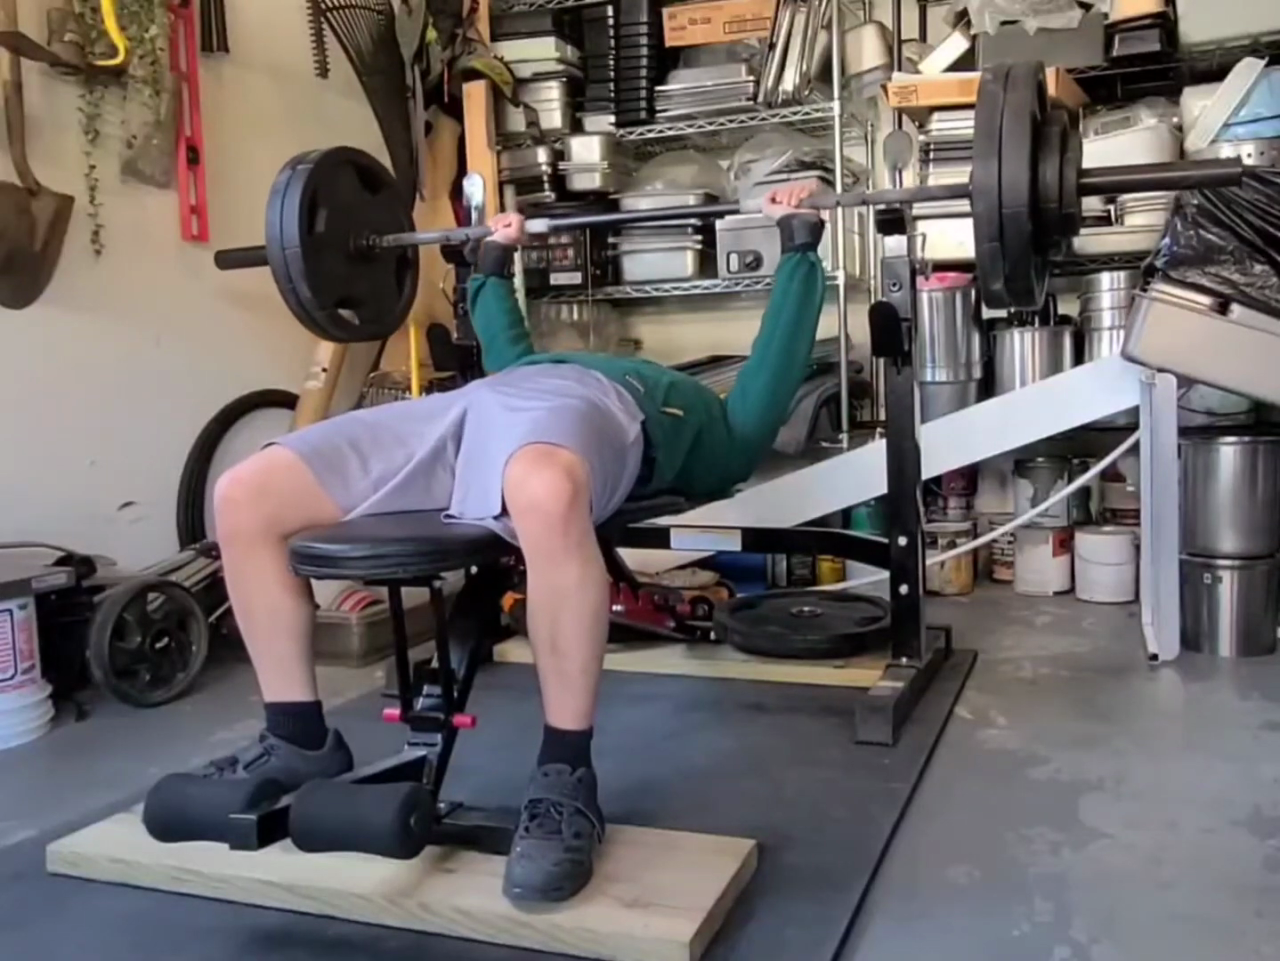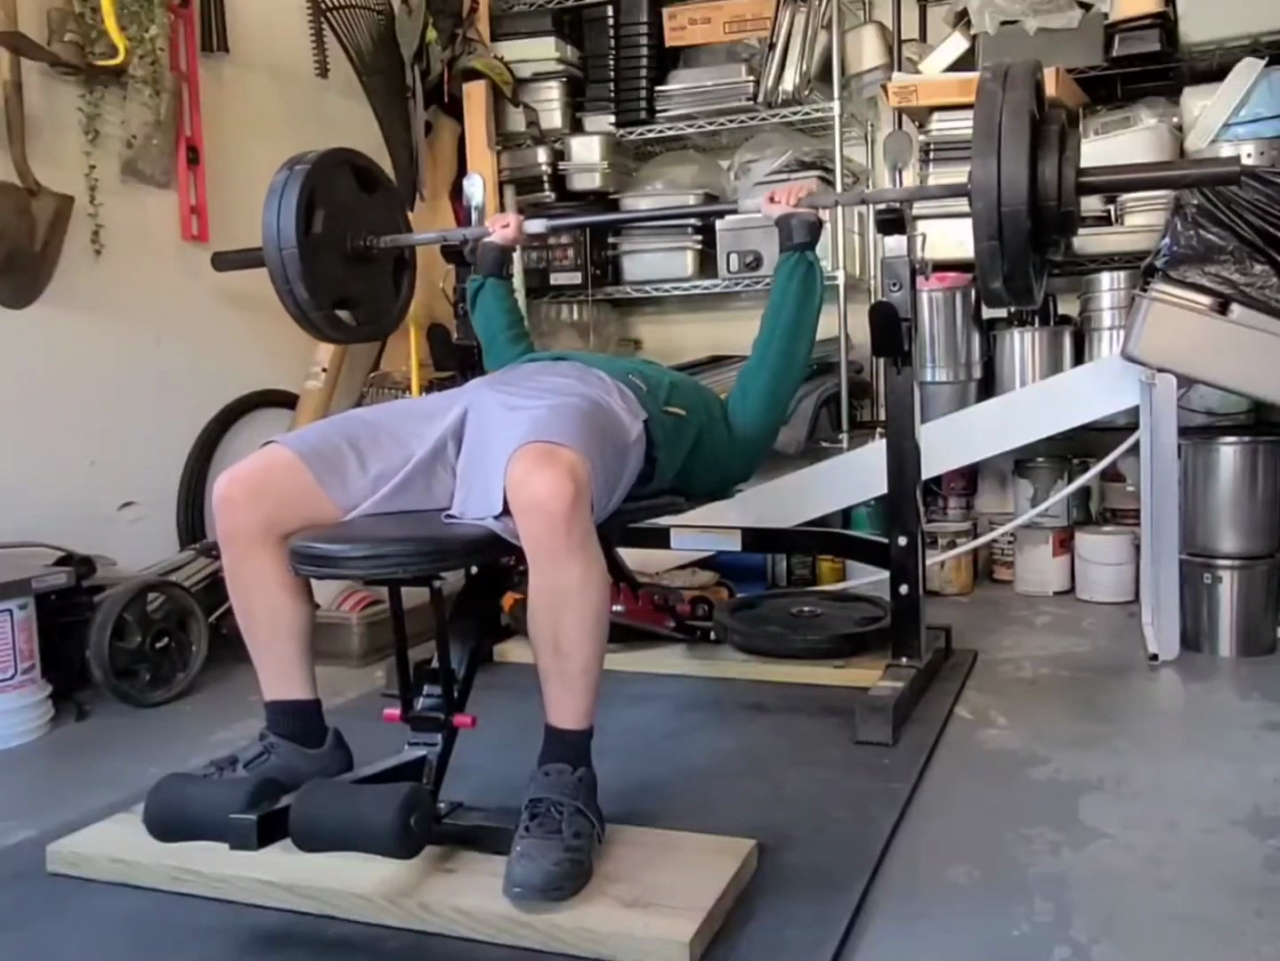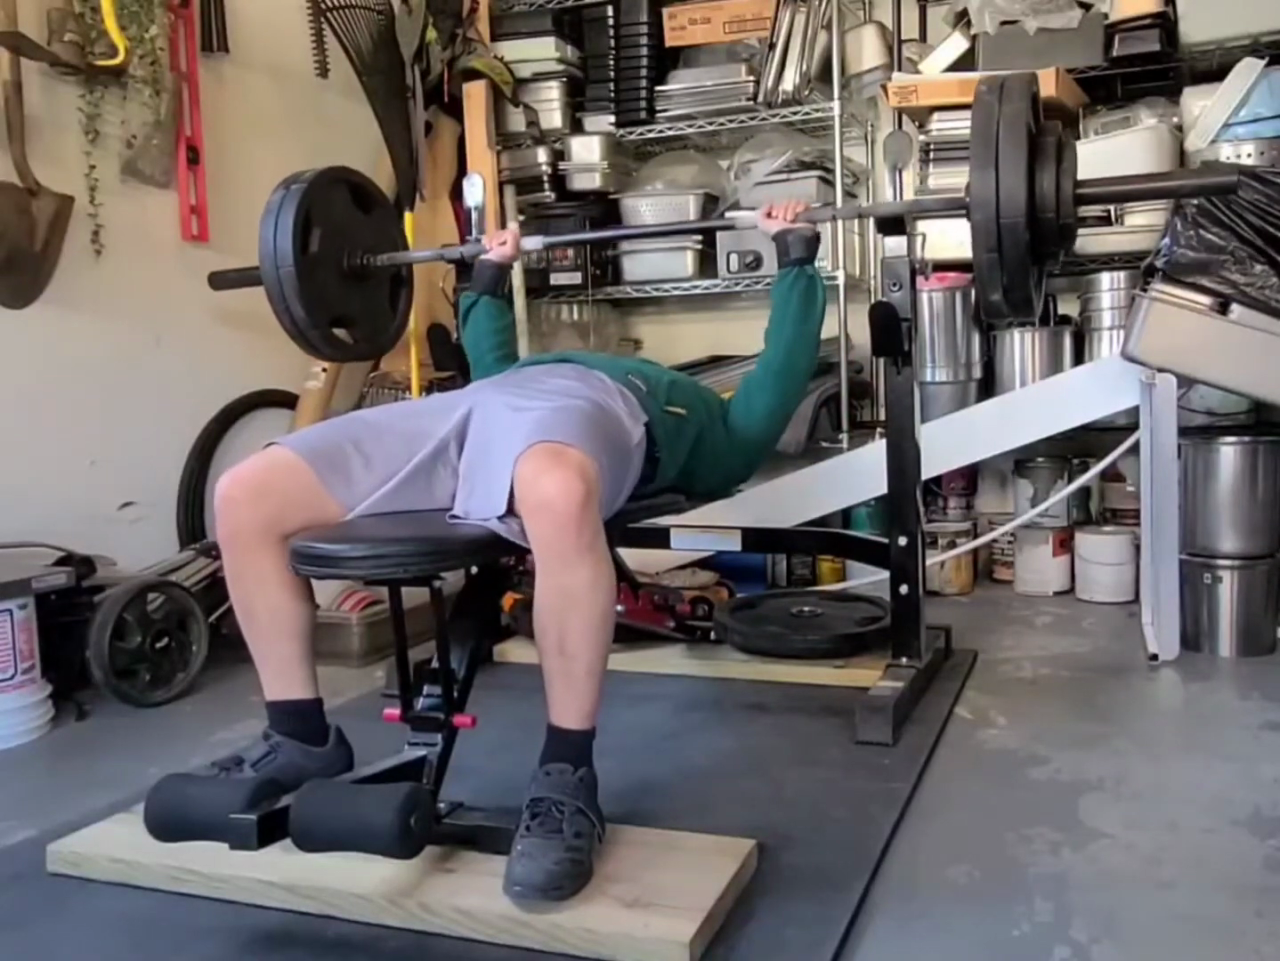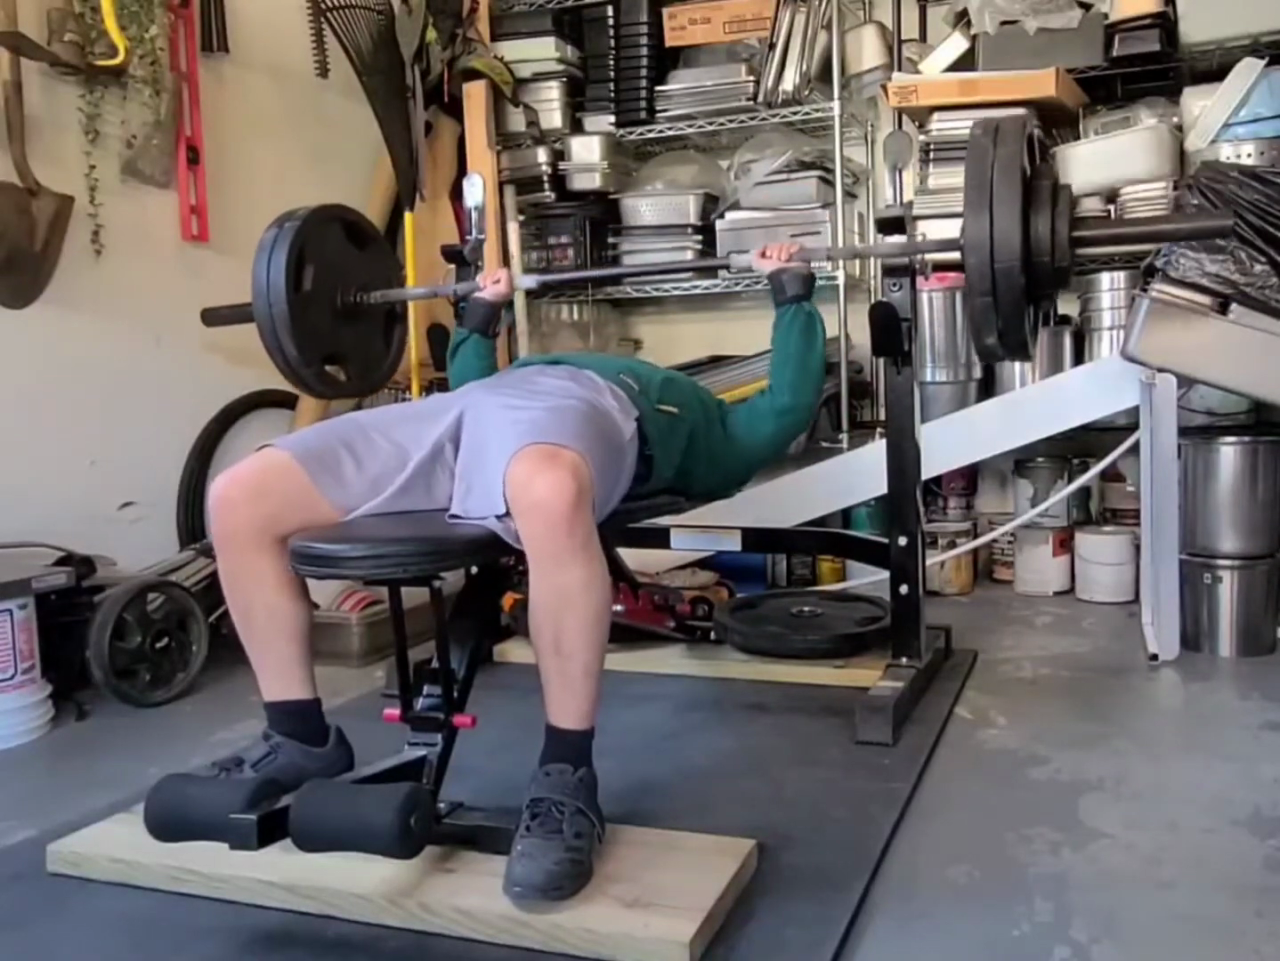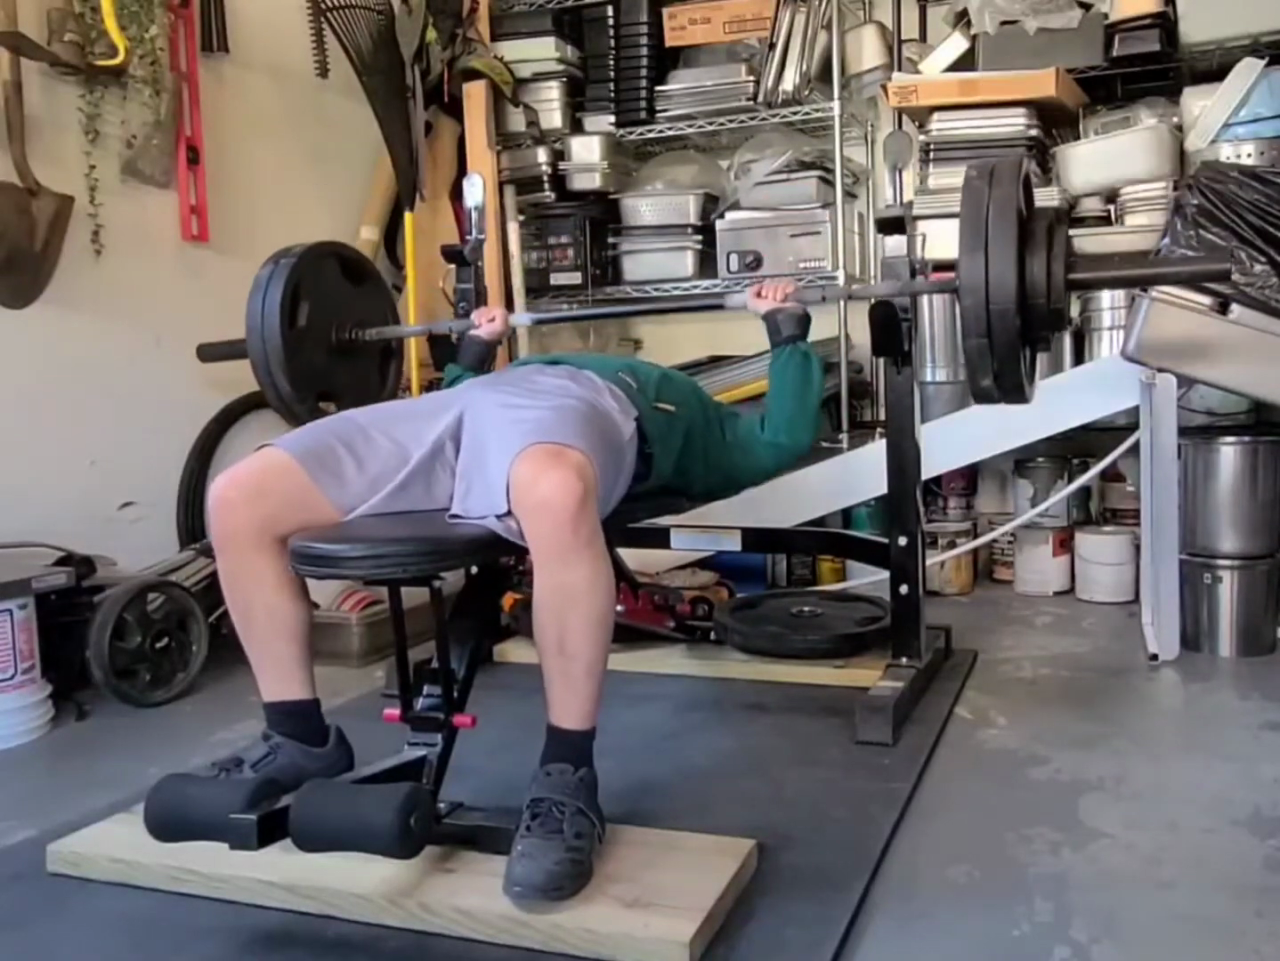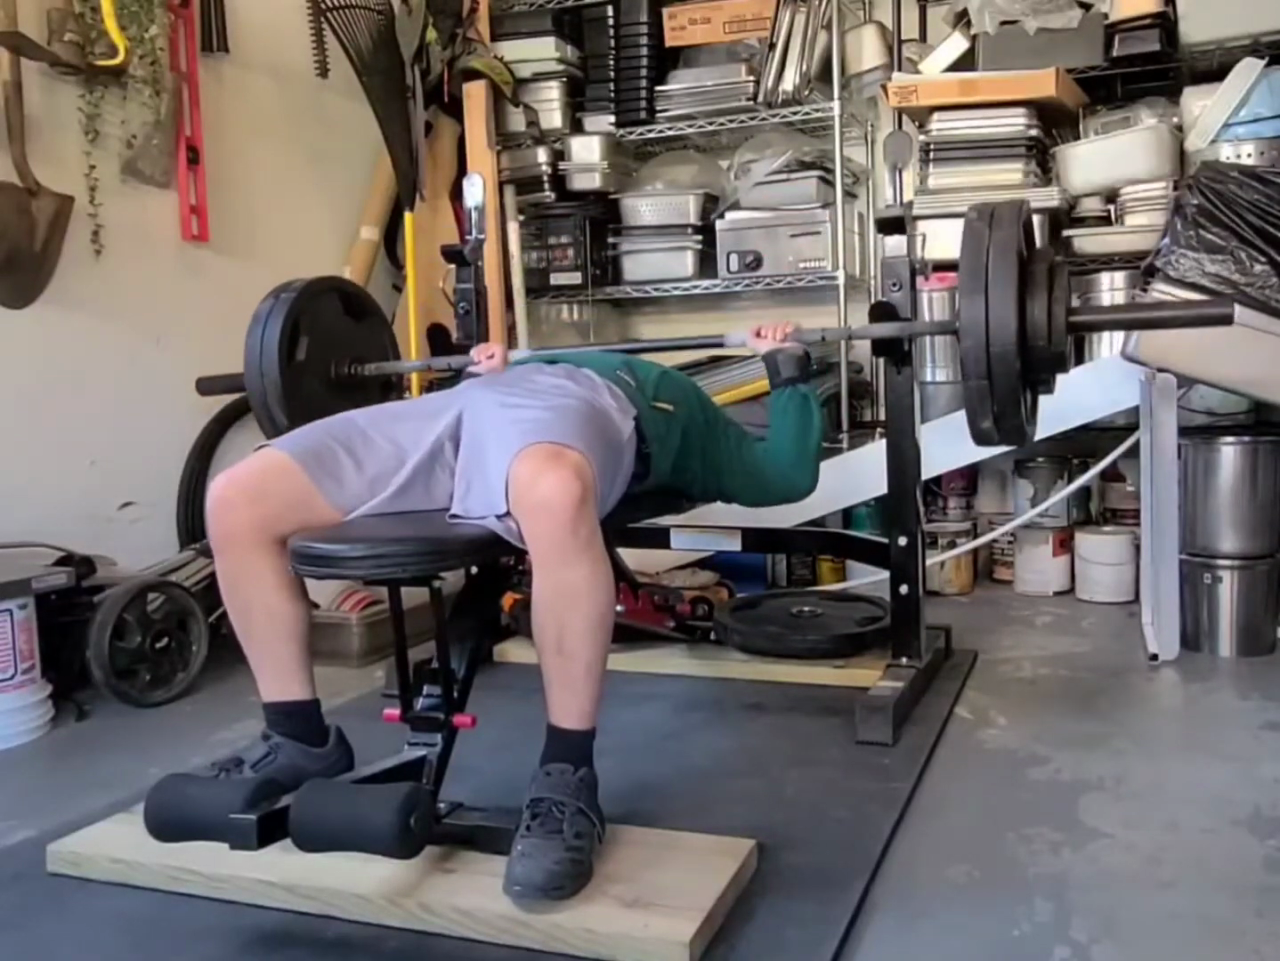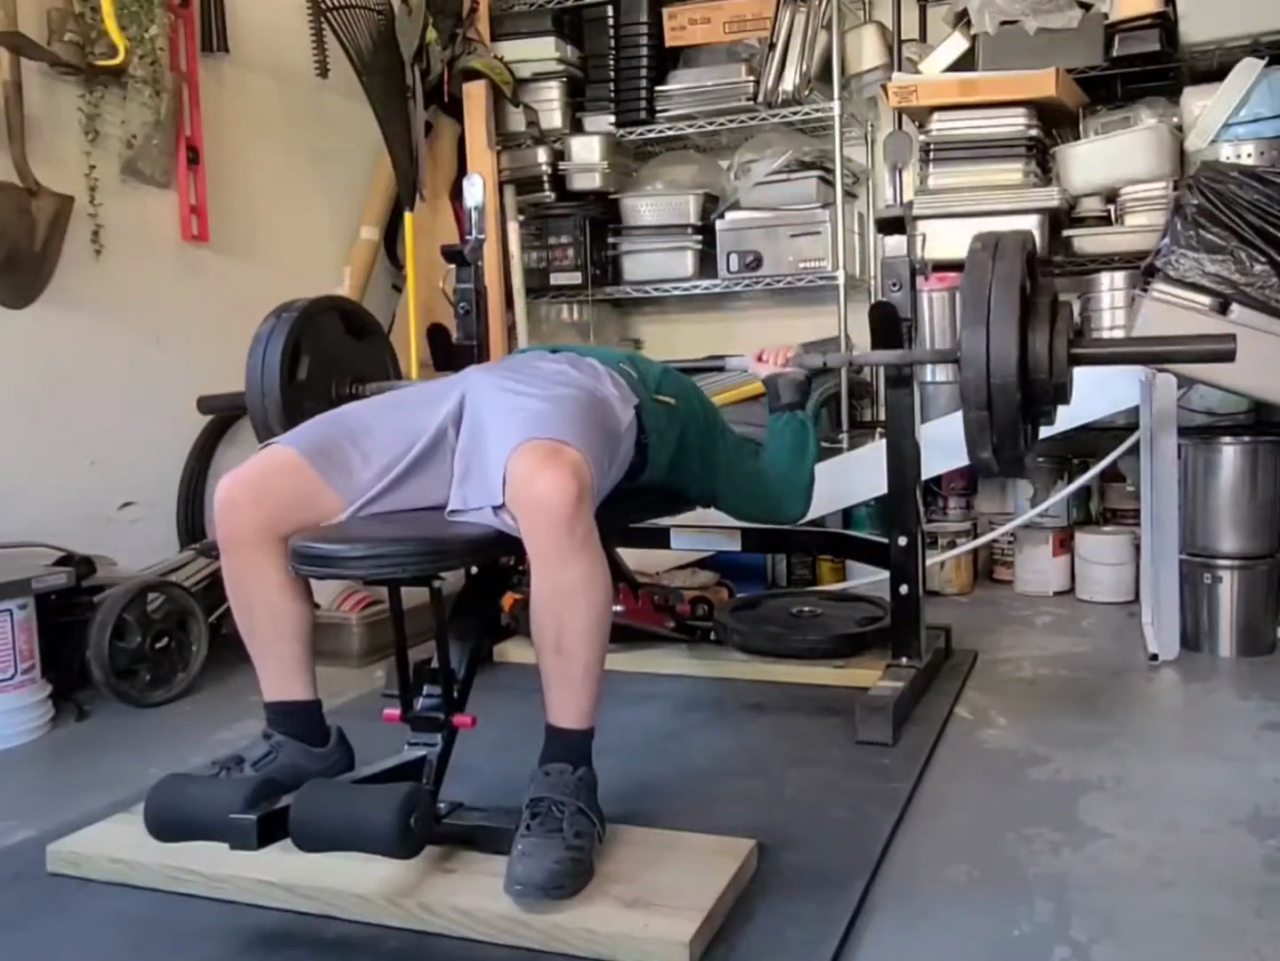
dt=0.2s
person 1, frame 1
left shoulder: (721, 433)
left elbow: (781, 356)
right elbow: (509, 355)
left wrist: (798, 240)
right wrist: (494, 261)
left knee: (545, 497)
right knee: (242, 499)
left ankle: (565, 781)
right ankle: (298, 744)
person 1, frame 2
left shoulder: (724, 434)
left elbow: (780, 357)
right elbow: (507, 355)
left wrist: (797, 240)
right wrist: (491, 262)
left knee: (546, 497)
right knee: (242, 498)
left ankle: (564, 779)
right ankle: (298, 743)
person 1, frame 3
left shoulder: (722, 435)
left elbow: (784, 369)
right elbow: (495, 369)
left wrist: (795, 254)
right wrist: (488, 277)
left knee: (558, 496)
right knee: (243, 498)
left ankle: (566, 780)
right ankle: (301, 742)
person 1, frame 4
left shoulder: (715, 431)
left elbow: (789, 406)
right elbow: (478, 389)
left wrist: (791, 291)
right wrist: (481, 314)
left knee: (548, 494)
right knee: (237, 500)
left ankle: (565, 780)
right ankle: (301, 742)
person 1, frame 5
left shoulder: (709, 429)
left elbow: (788, 439)
left wrist: (786, 328)
right wrist: (475, 349)
left knee: (553, 492)
right knee: (237, 501)
left ankle: (566, 780)
right ankle: (301, 742)
person 1, frame 6
left shoulder: (701, 426)
left elbow: (789, 472)
left wrist: (786, 367)
right wrist: (476, 378)
left knee: (553, 492)
right knee: (235, 503)
left ankle: (566, 782)
right ankle: (300, 742)
person 1, frame 7
left shoulder: (697, 428)
left elbow: (781, 497)
left wrist: (786, 391)
right wrist: (477, 377)
left knee: (551, 491)
right knee: (243, 502)
left ankle: (565, 779)
right ankle: (302, 742)
